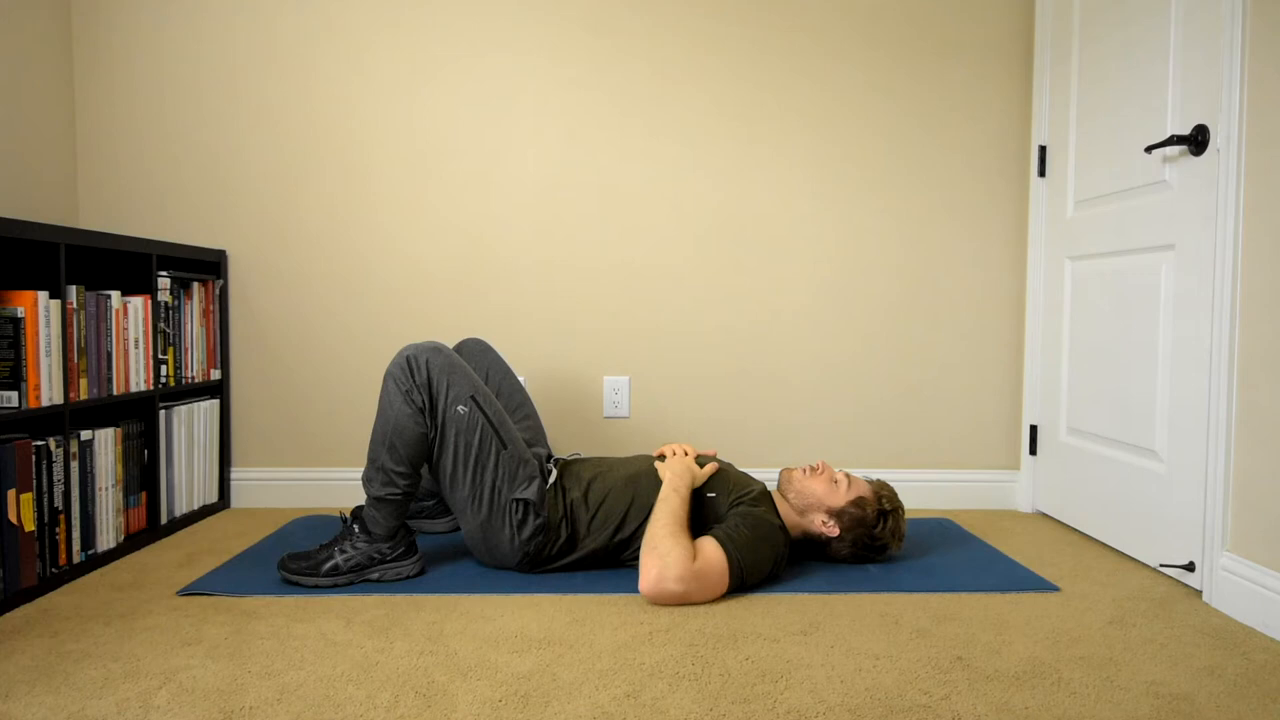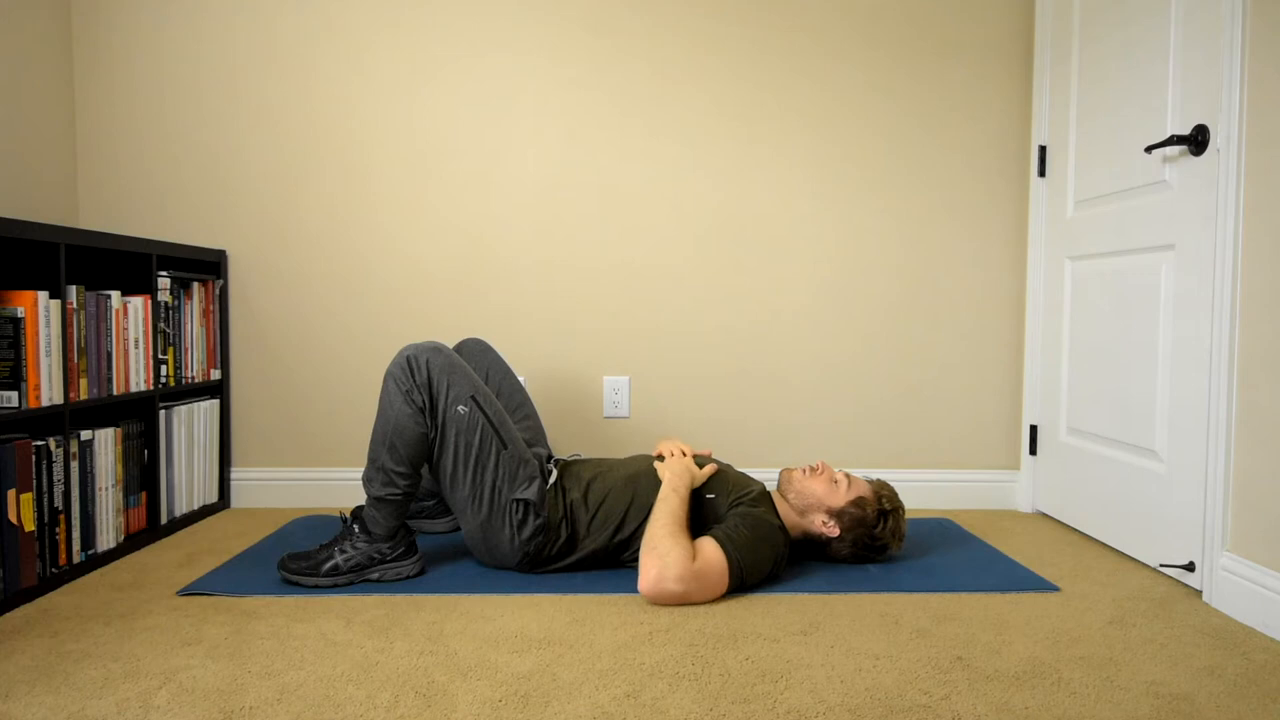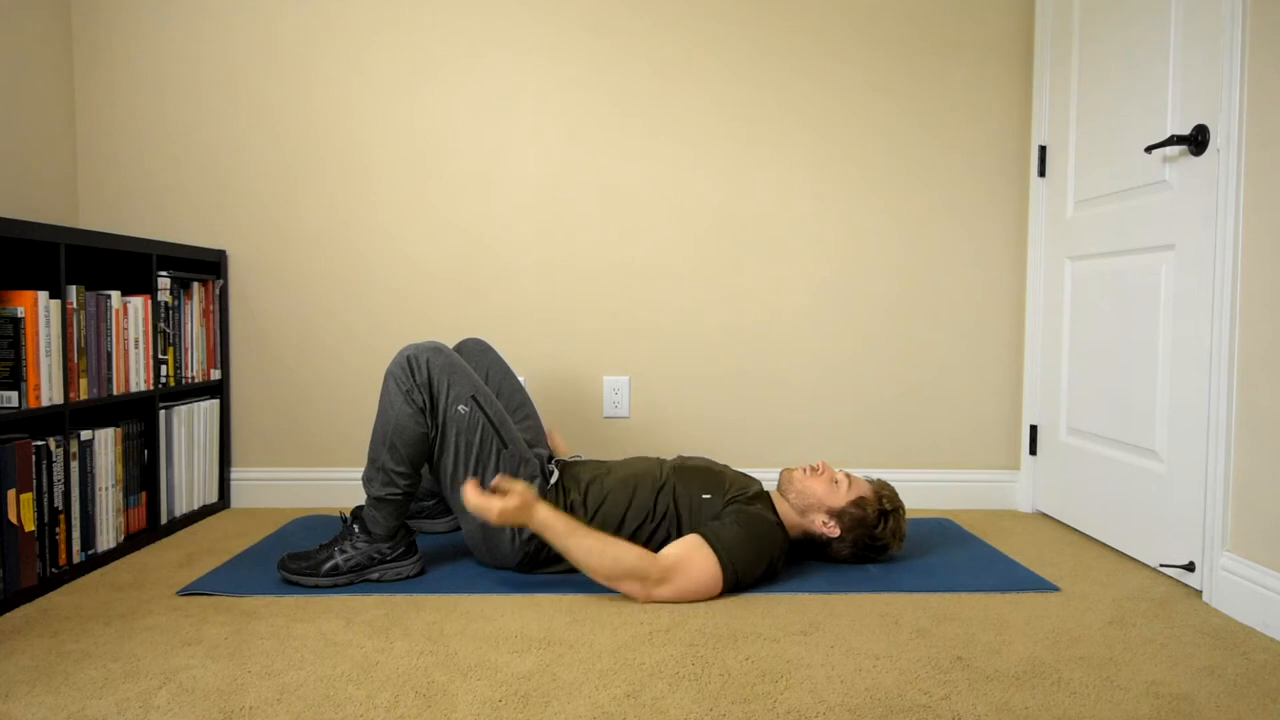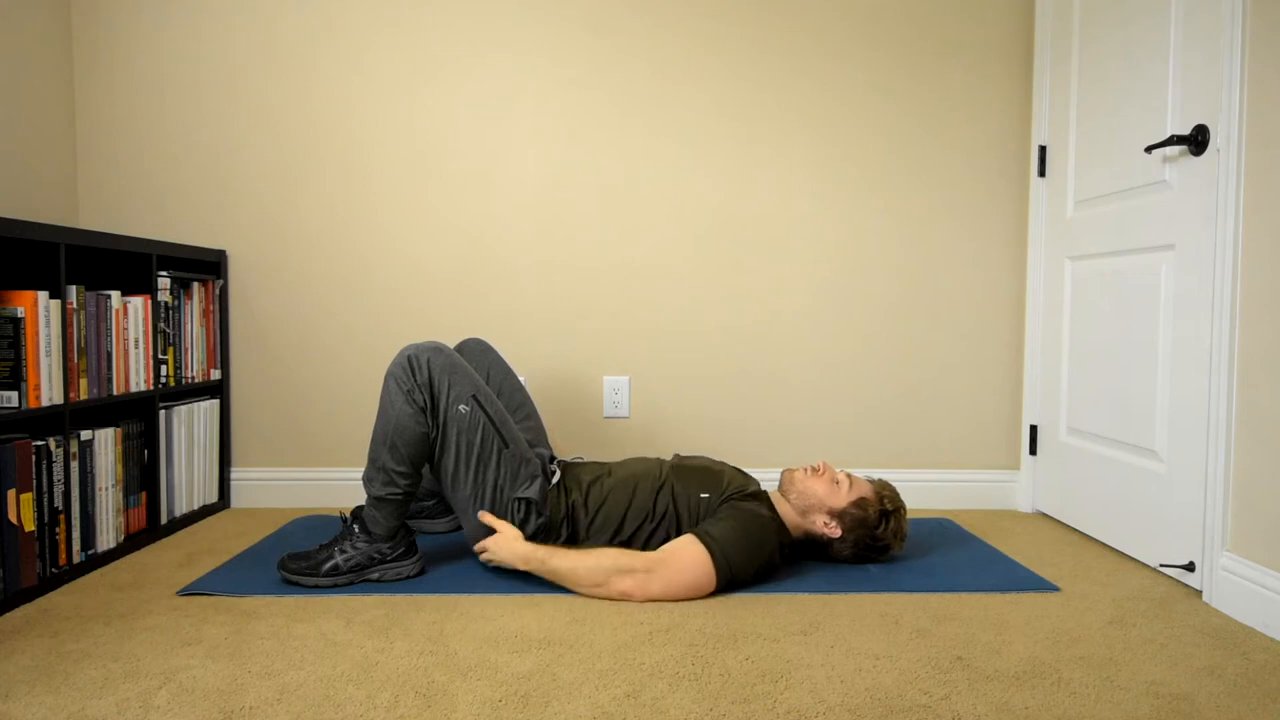
dt=0.4s
person 1, frame 1
left shoulder: (761, 538)
right shoulder: (755, 505)
left elbow: (662, 581)
left wrist: (677, 481)
right wrist: (682, 460)
left hip: (525, 521)
right hip: (552, 481)
left knee: (422, 365)
right knee: (470, 353)
left ankle: (378, 543)
right ankle: (426, 503)
person 1, frame 2
left shoulder: (761, 537)
right shoulder: (755, 504)
left elbow: (661, 581)
left wrist: (679, 474)
right wrist: (678, 458)
left hip: (525, 520)
right hip: (552, 480)
left knee: (422, 364)
right knee: (470, 352)
left ankle: (377, 542)
right ankle: (424, 503)
person 1, frame 3
left shoulder: (758, 537)
right shoulder: (753, 506)
left elbow: (653, 579)
left wrist: (533, 517)
right wrist: (560, 461)
left hip: (537, 511)
right hip: (554, 485)
left knee: (422, 365)
right knee: (470, 352)
left ankle: (378, 543)
right ankle: (426, 503)
person 1, frame 4
left shoulder: (754, 536)
right shoulder: (750, 503)
left elbow: (640, 579)
left wrist: (523, 554)
left hip: (529, 513)
right hip: (555, 484)
left knee: (423, 365)
right knee: (471, 352)
left ankle: (378, 543)
right ankle: (428, 503)
